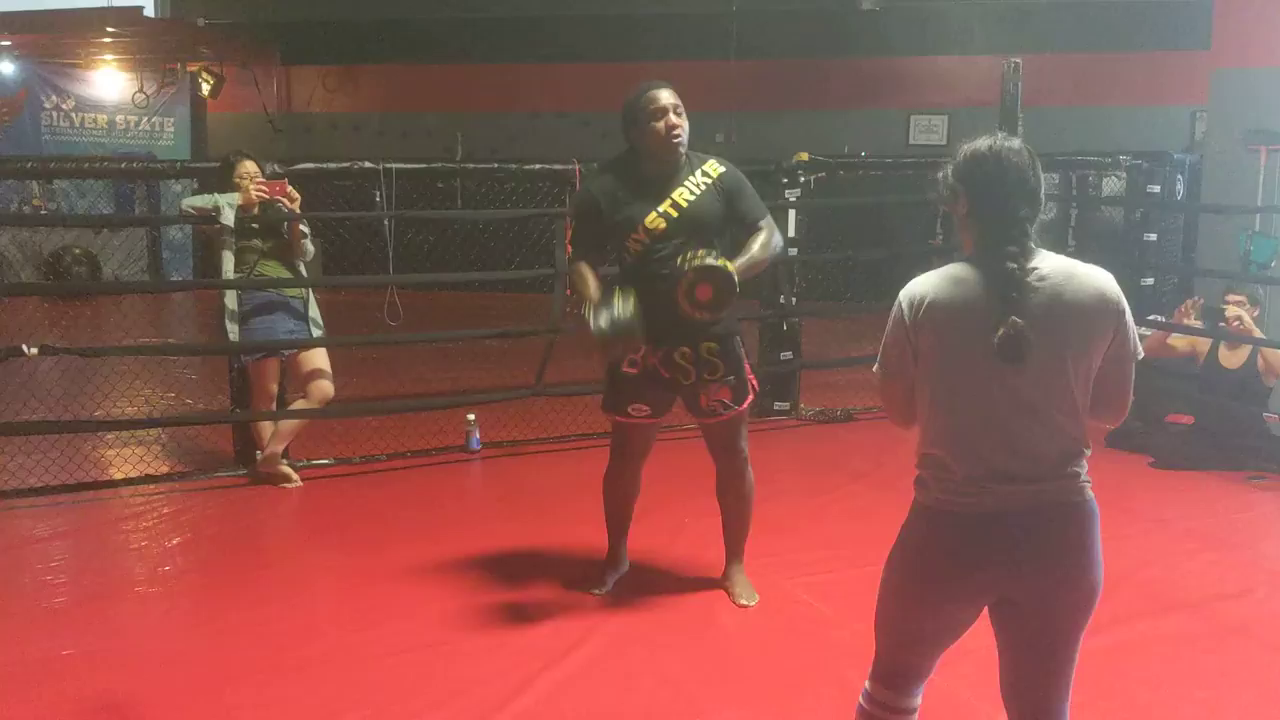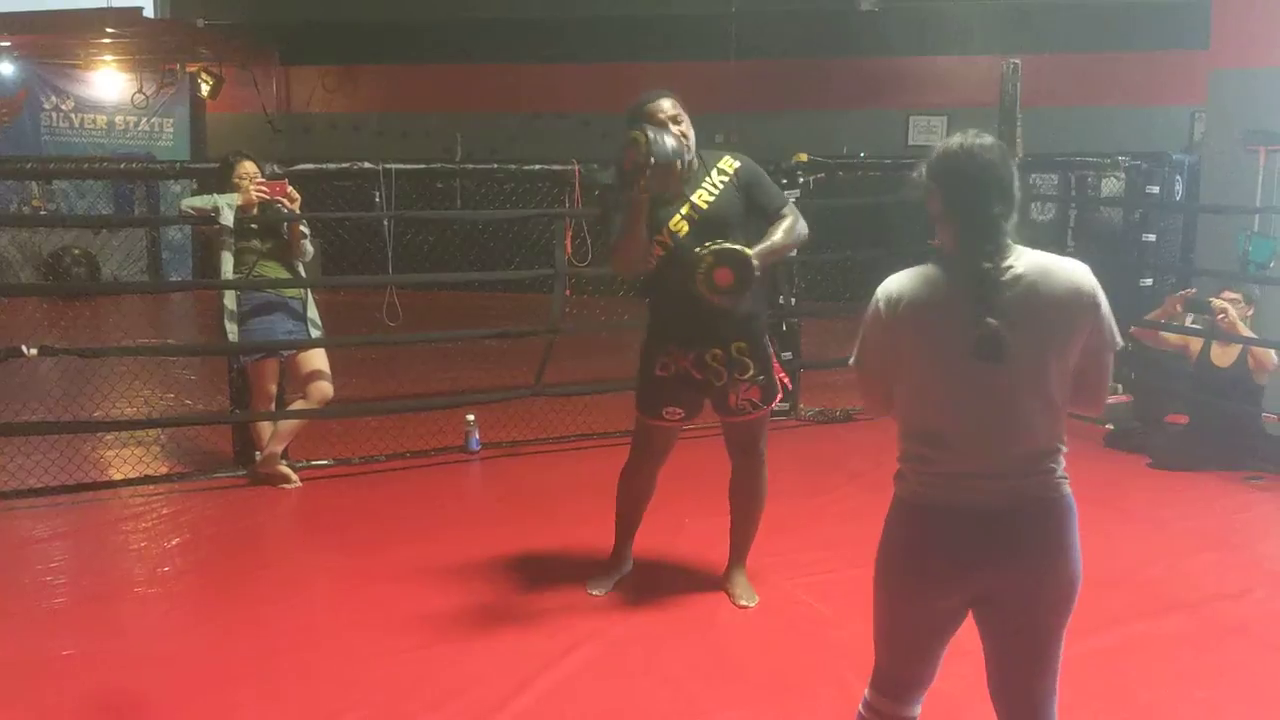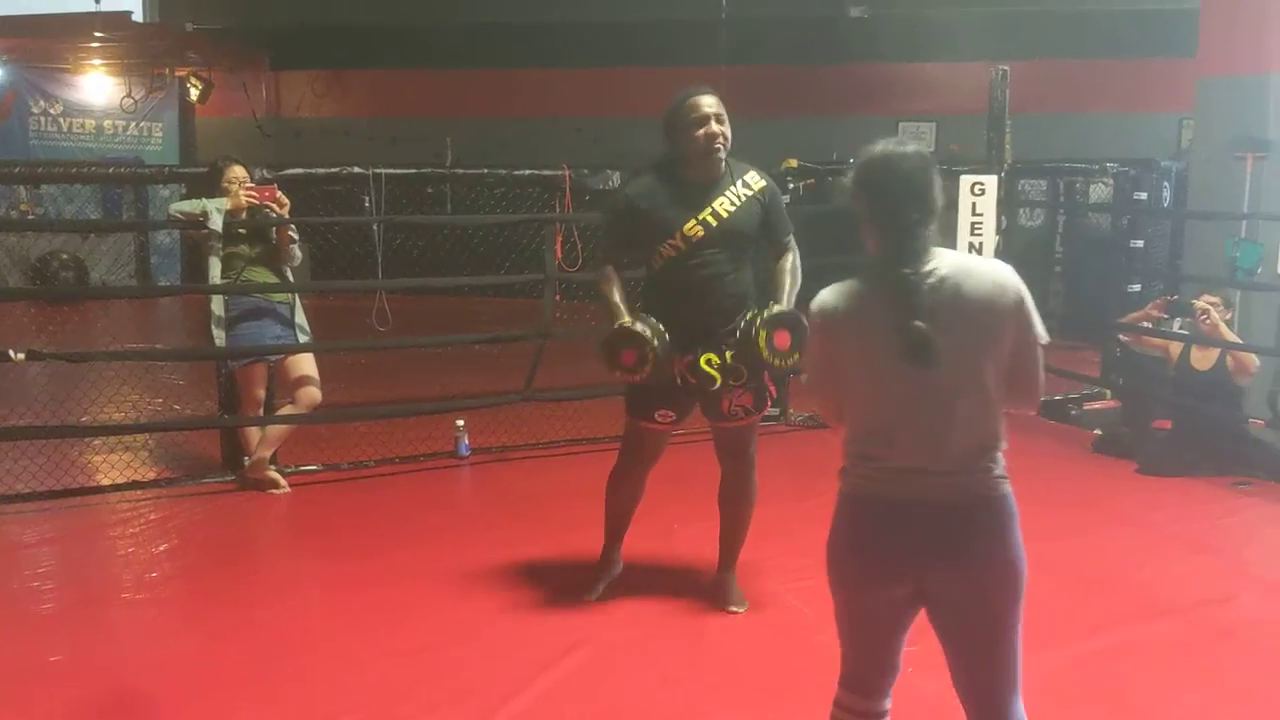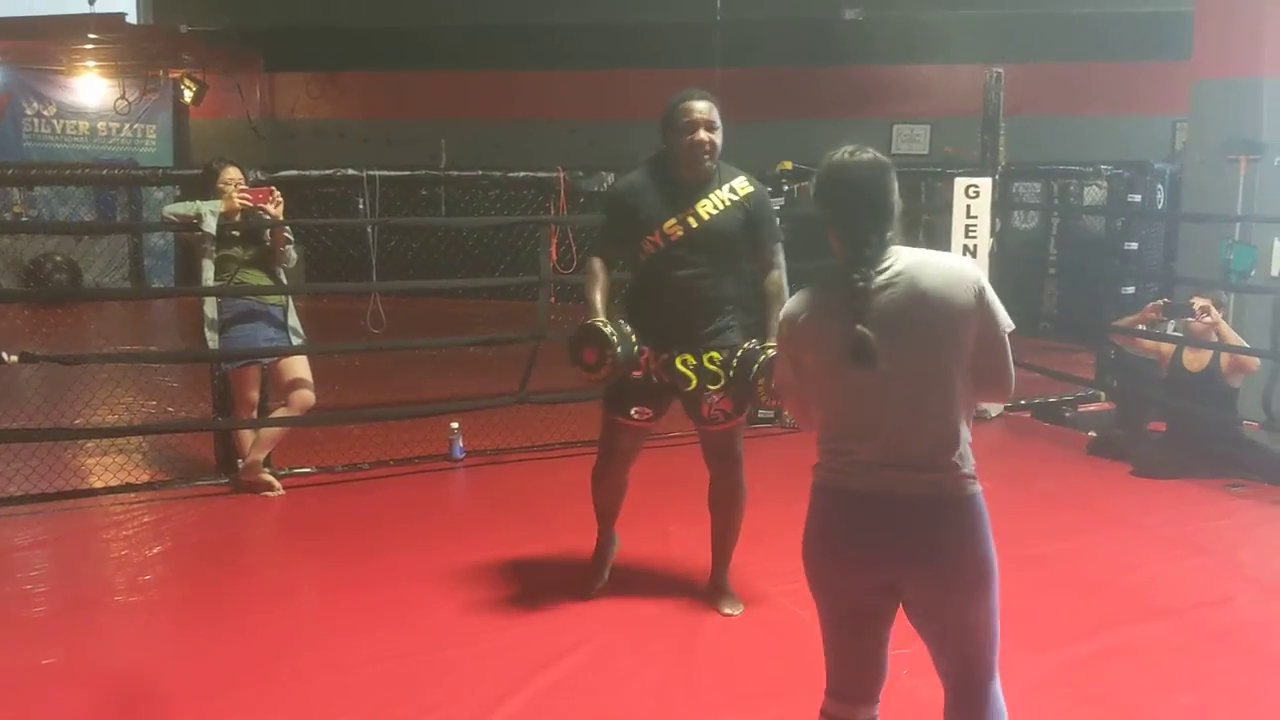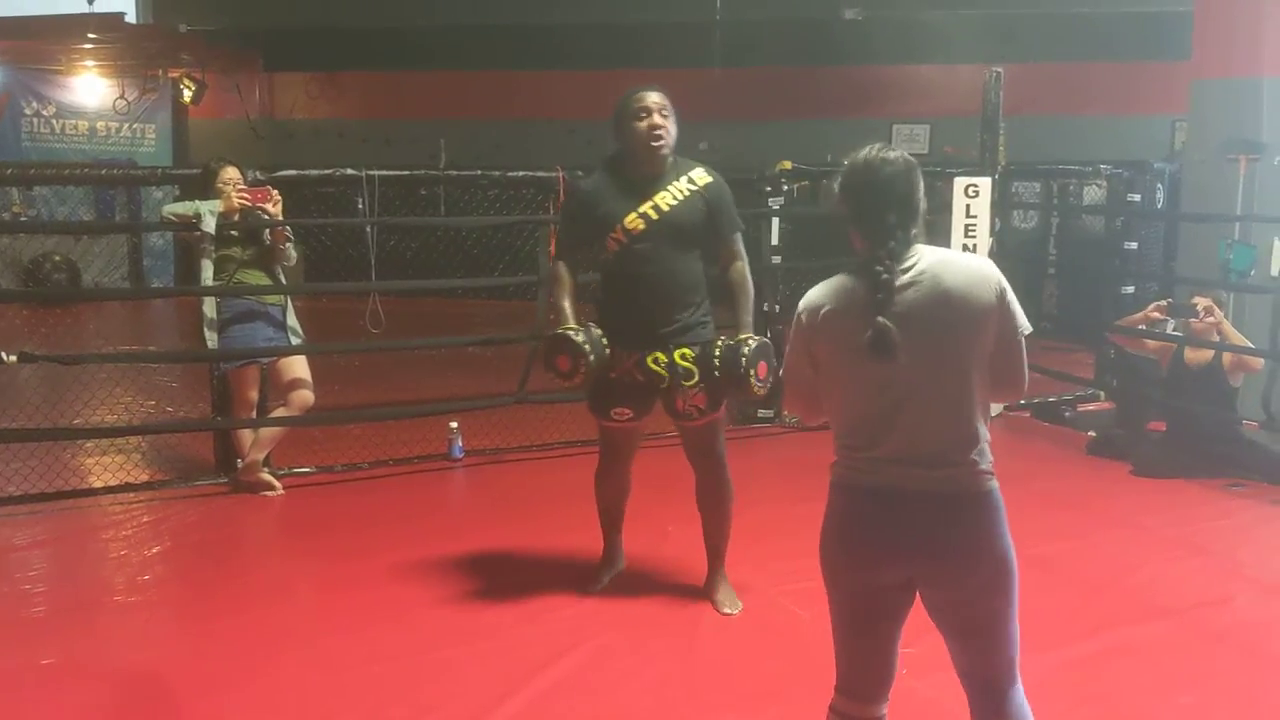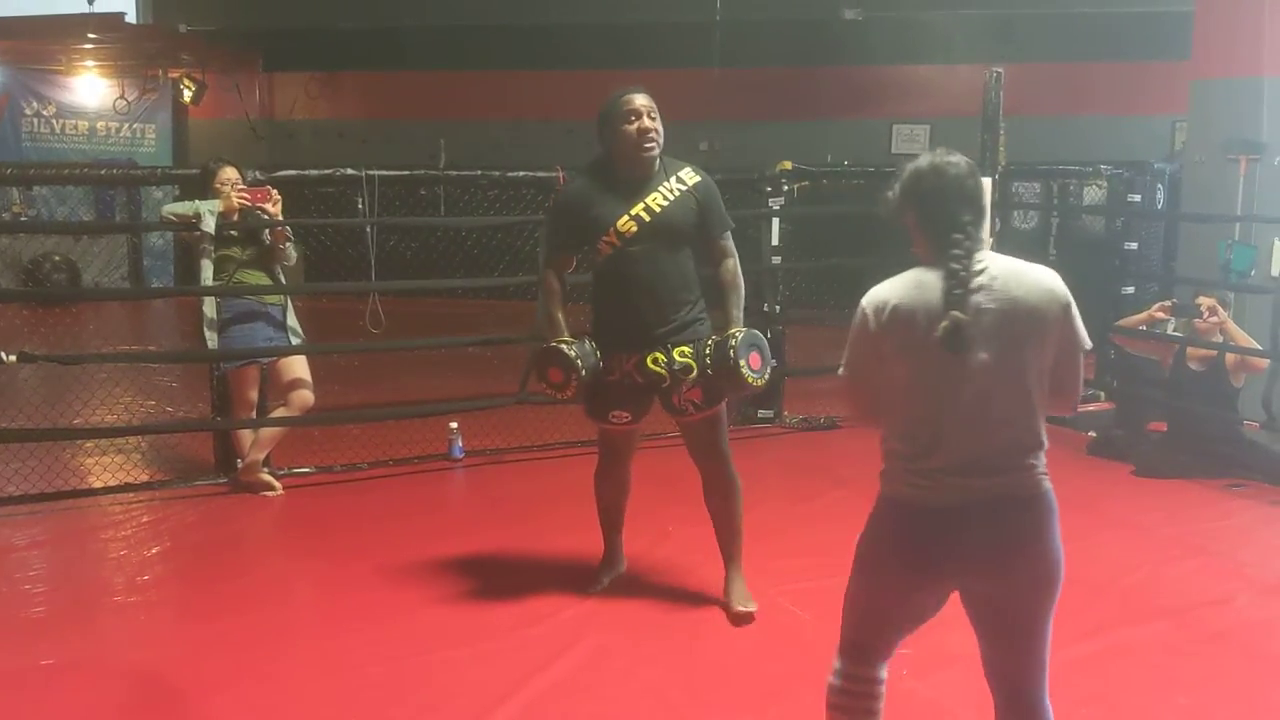
dt=0.3s
person 1, frame 1
left shoulder: (922, 297)
right shoulder: (1099, 292)
left elbow: (900, 411)
right elbow: (1112, 409)
left hip: (950, 529)
right hip: (1059, 531)
person 1, frame 2
left shoulder: (898, 296)
right shoulder: (1076, 285)
left elbow: (877, 401)
right elbow: (1092, 397)
left hip: (929, 525)
right hip: (1037, 526)
person 1, frame 3
left shoulder: (834, 308)
right shoulder: (1000, 284)
left elbow: (832, 410)
right elbow: (1027, 394)
left hip: (873, 522)
right hip: (976, 519)
person 1, frame 4
left shoulder: (801, 314)
right shoulder: (961, 278)
left elbow: (804, 412)
right elbow: (999, 385)
left hip: (845, 518)
right hip: (944, 515)
person 1, frame 5
left shoulder: (820, 306)
right shoulder: (982, 279)
left elbow: (807, 406)
right elbow: (1013, 385)
left hip: (864, 516)
right hip: (964, 513)
person 1, frame 6
left shoulder: (884, 303)
right shoulder: (1046, 289)
left elbow: (864, 410)
right elbow: (1065, 399)
left hip: (914, 521)
right hip: (1019, 520)
left knee: (859, 656)
person 2, frame 1
left shoulder: (719, 175)
right shoulder: (605, 189)
left elbow: (770, 238)
right elbow: (582, 260)
left wrist: (731, 273)
right wrist: (597, 308)
left hip: (711, 341)
right hip: (642, 345)
left knee: (732, 454)
right knee: (626, 453)
left ankle: (735, 565)
right ankle: (617, 555)
person 2, frame 2
left shoulder: (736, 171)
right shoulder: (634, 191)
left elbow: (795, 225)
right elbow: (627, 267)
left wrist: (754, 255)
right wrist: (642, 197)
left hip: (740, 341)
right hip: (672, 346)
left knee: (749, 454)
right knee: (646, 454)
left ankle: (737, 566)
right ankle: (621, 555)
person 2, frame 3
left shoulder: (757, 186)
right shoulder: (642, 194)
left elbow: (786, 251)
right elbow: (610, 263)
left wrist: (783, 308)
right wrist: (621, 314)
left hip: (736, 348)
right hip: (664, 349)
left knee: (739, 460)
right knee: (635, 457)
left ankle: (726, 572)
right ankle: (610, 558)
person 2, frame 4
left shoulder: (747, 193)
right shoulder: (632, 190)
left elbow: (771, 267)
right elbow: (602, 257)
left wrist: (773, 338)
right wrist: (598, 316)
left hip: (717, 348)
right hip: (644, 345)
left knee: (726, 463)
right knee: (614, 455)
left ankle: (720, 576)
right ankle: (605, 542)
person 2, frame 5
left shoulder: (705, 184)
right shoulder: (592, 192)
left elbow: (734, 260)
right elbow: (567, 260)
left wrist: (747, 332)
right wrist: (567, 321)
left hip: (691, 342)
right hip: (621, 346)
left knee: (710, 459)
right knee: (615, 454)
left ankle: (717, 574)
right ankle: (612, 554)
person 2, frame 6
left shoulder: (693, 183)
right shoulder: (579, 195)
left elbow: (725, 257)
right elbow: (555, 269)
left wrist: (735, 328)
right wrist: (559, 333)
left hip: (688, 340)
right hip: (617, 348)
left knee: (714, 457)
right knee: (614, 455)
left ankle: (733, 573)
right ankle: (613, 555)
person 3, frame 1
left shoulder: (277, 214)
right shoulder: (226, 219)
left elbow: (305, 253)
right elbow: (187, 205)
left wrist: (295, 216)
right wrist: (238, 201)
left hip: (298, 308)
right hip: (259, 308)
left knee: (322, 390)
right knee: (266, 395)
left ankle: (270, 456)
right ankle: (271, 461)
person 3, frame 2
left shoulder: (277, 215)
right shoulder: (226, 220)
left elbow: (304, 254)
right elbow: (186, 206)
left wrist: (295, 217)
right wrist: (237, 202)
left hip: (297, 308)
right hip: (259, 309)
left knee: (321, 390)
right knee: (265, 395)
left ankle: (269, 457)
right ankle: (270, 461)
person 3, frame 3
left shoulder: (265, 219)
right shoulder: (214, 225)
left elbow: (292, 258)
right elbow: (175, 210)
left wrist: (284, 221)
right wrist: (227, 206)
left hip: (285, 313)
right hip: (246, 313)
left knee: (309, 395)
right knee: (253, 400)
left ankle: (258, 462)
right ankle: (259, 466)
person 3, frame 4
left shoulder: (259, 222)
right shoulder: (208, 226)
left elbow: (287, 259)
right elbow: (168, 212)
left wrist: (278, 221)
right wrist: (220, 208)
left hip: (278, 315)
right hip: (240, 316)
left knee: (303, 397)
right knee: (247, 402)
left ankle: (251, 465)
right ankle: (252, 469)
person 3, frame 5
left shoulder: (258, 222)
right shoulder: (207, 227)
left elbow: (287, 258)
right elbow: (168, 212)
left wrist: (277, 220)
right wrist: (220, 208)
left hip: (277, 316)
right hip: (238, 316)
left knee: (302, 397)
right knee: (246, 403)
left ankle: (251, 465)
right ankle: (251, 469)
person 3, frame 6
right shoulder: (207, 226)
left elbow: (287, 258)
right elbow: (167, 212)
left wrist: (277, 220)
right wrist: (219, 208)
left hip: (277, 315)
right hip: (238, 315)
left knee: (302, 397)
right knee: (246, 403)
left ankle: (251, 464)
right ankle: (251, 468)
person 4, frame 1
left shoulder: (1264, 353)
right shoulder: (1203, 344)
right elbow: (1148, 349)
left wrist: (1252, 329)
right wrist: (1176, 324)
left hip: (1250, 443)
right hip: (1203, 437)
right knee: (1162, 450)
person 4, frame 2
left shoulder: (1254, 351)
right shoulder: (1197, 342)
right elbow: (1139, 333)
left wrist: (1235, 322)
right wrist: (1166, 312)
left hip: (1245, 442)
right hip: (1199, 437)
person 4, frame 3
left shoulder: (1233, 354)
right shoulder: (1176, 346)
left elbow: (1252, 367)
right elbow: (1122, 331)
left wrist: (1217, 324)
right wrist: (1146, 314)
left hip: (1231, 445)
right hip: (1184, 441)
person 4, frame 4
left shoulder: (1227, 355)
right shoulder: (1169, 348)
left elbow: (1253, 365)
right elbow: (1115, 334)
left wrist: (1218, 323)
right wrist: (1143, 317)
left hip: (1225, 445)
right hip: (1178, 443)
left knee: (1272, 466)
person 4, frame 5
left shoulder: (1229, 355)
right shoulder: (1169, 348)
left elbow: (1257, 364)
right elbow: (1116, 334)
left wrist: (1222, 323)
right wrist: (1145, 316)
left hip: (1225, 445)
right hip: (1178, 443)
left knee: (1272, 466)
right knee: (1134, 455)
person 4, frame 6
left shoulder: (1232, 355)
right shoulder: (1172, 349)
left elbow: (1262, 364)
right elbow: (1117, 334)
left wrist: (1226, 323)
right wrist: (1149, 316)
left hip: (1227, 443)
right hip: (1180, 441)
left knee: (1274, 466)
right knee: (1145, 459)
